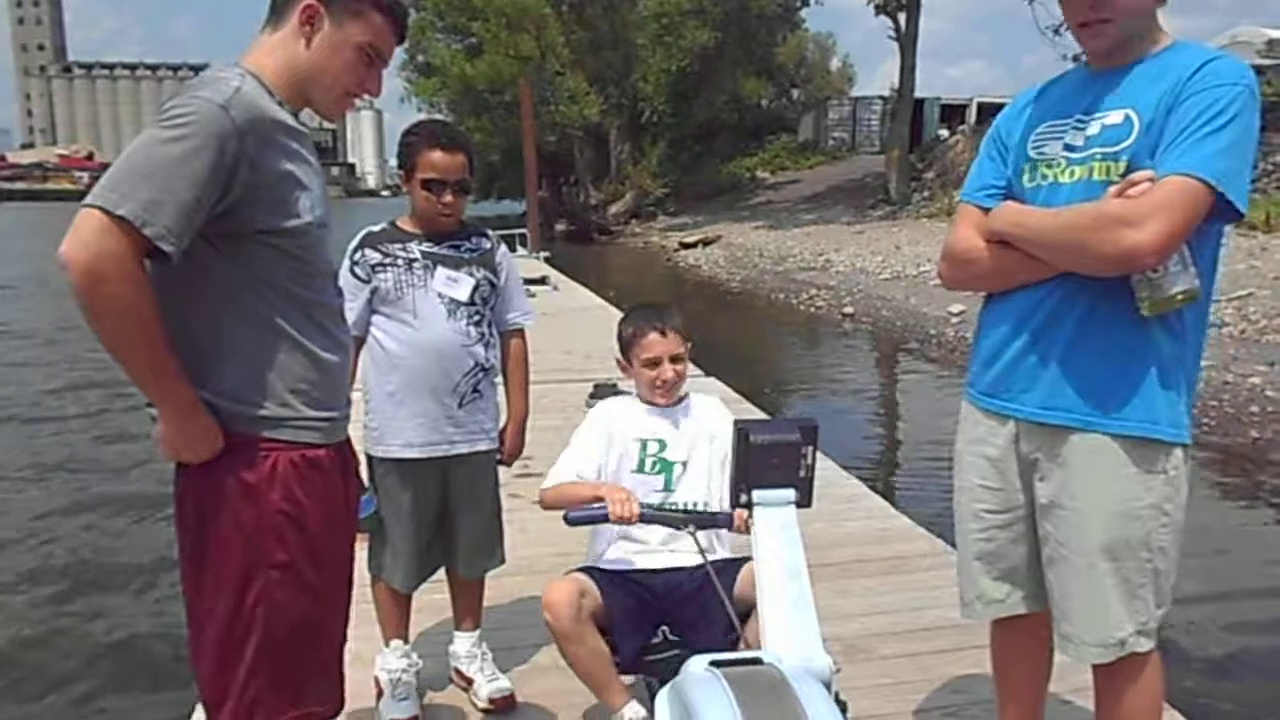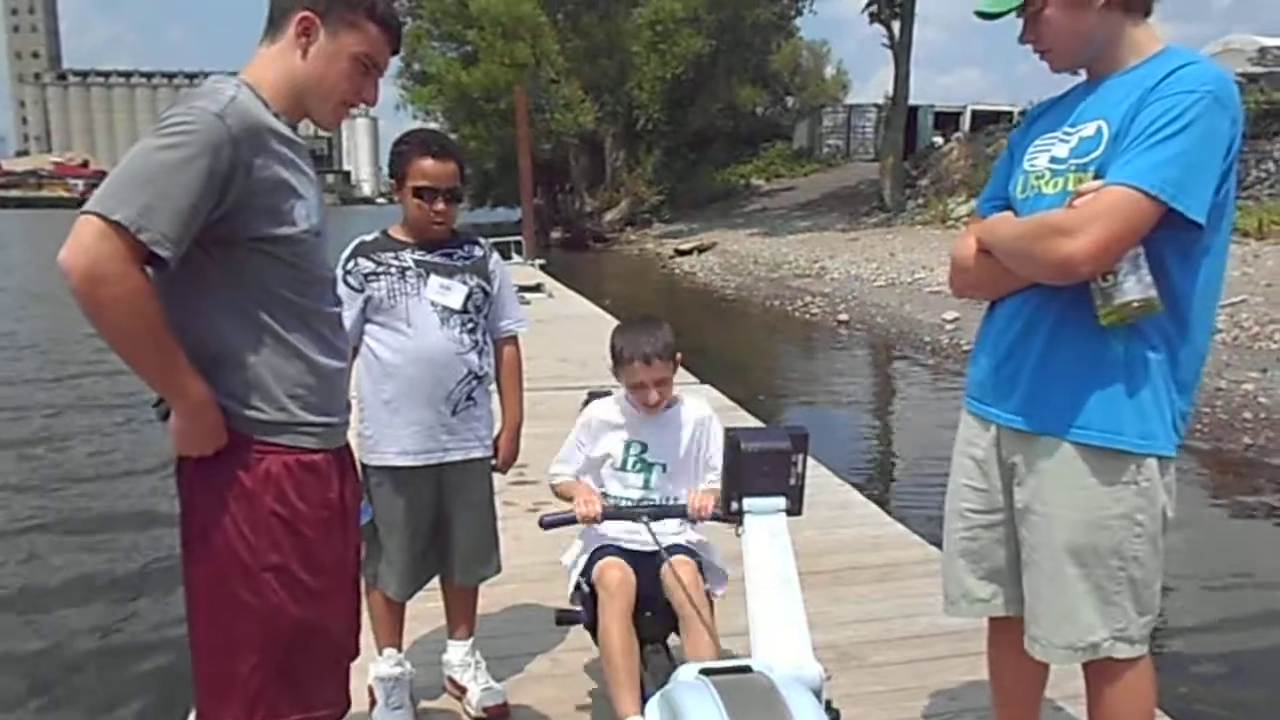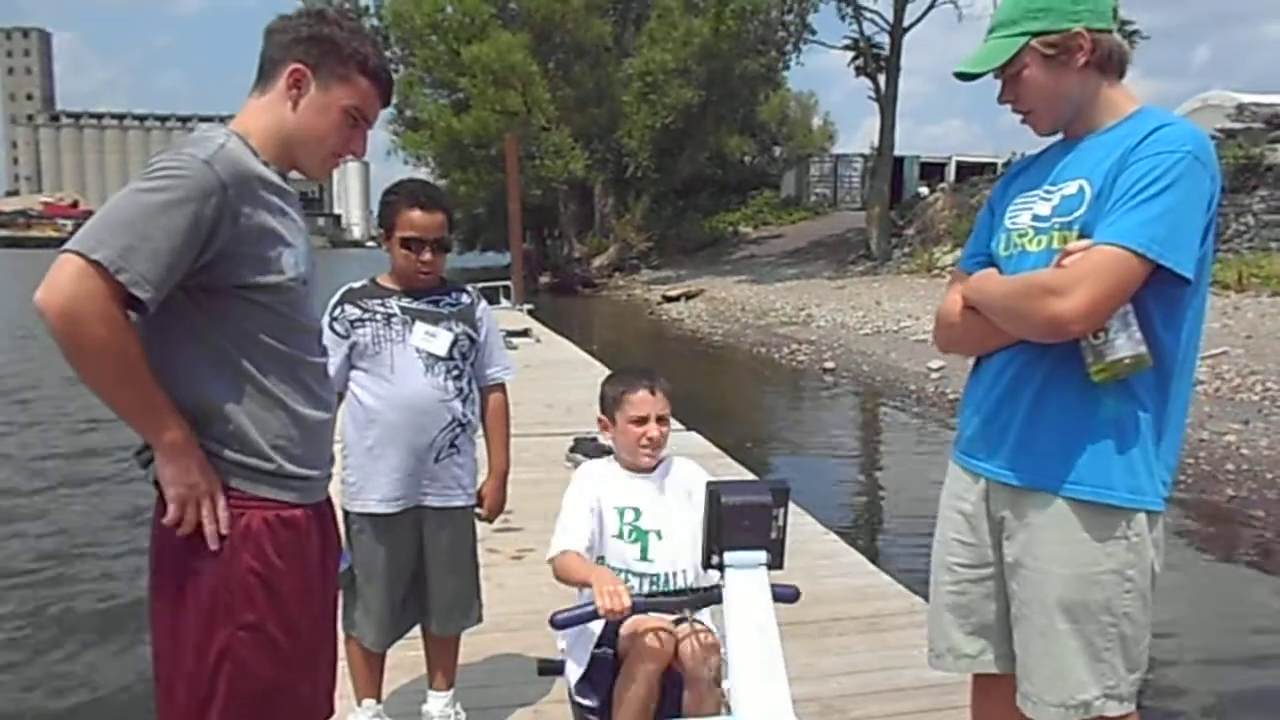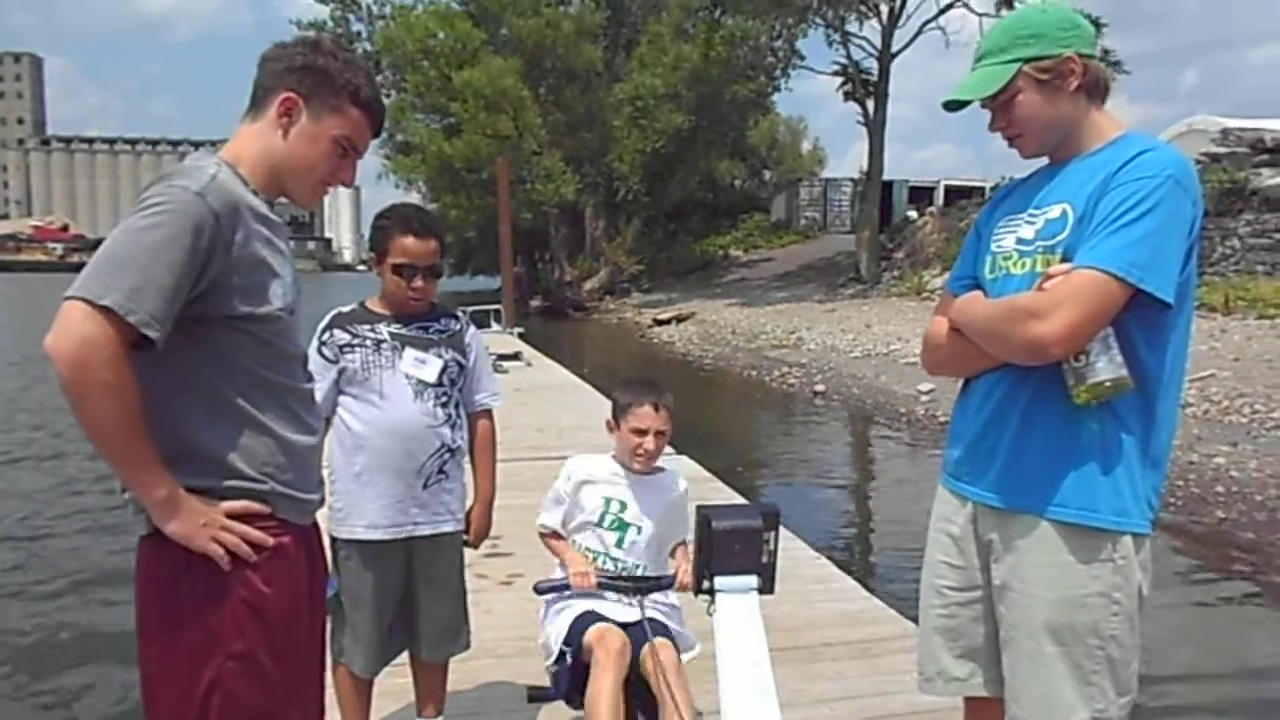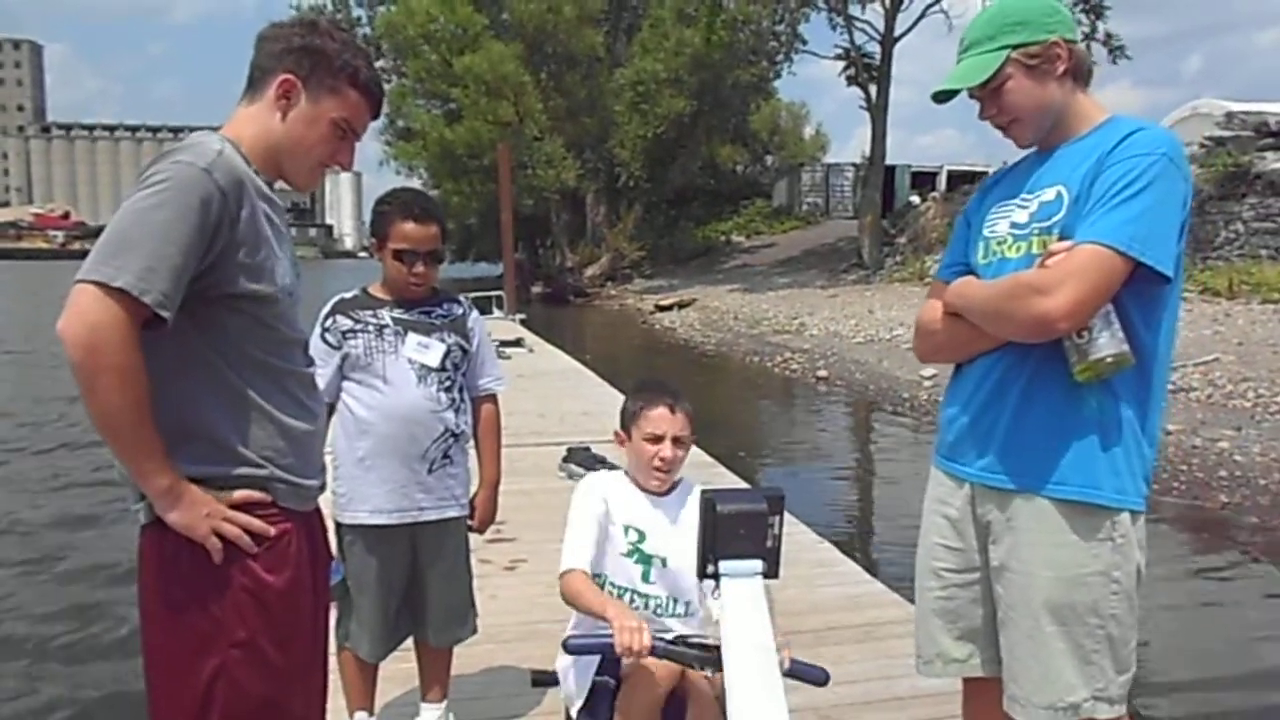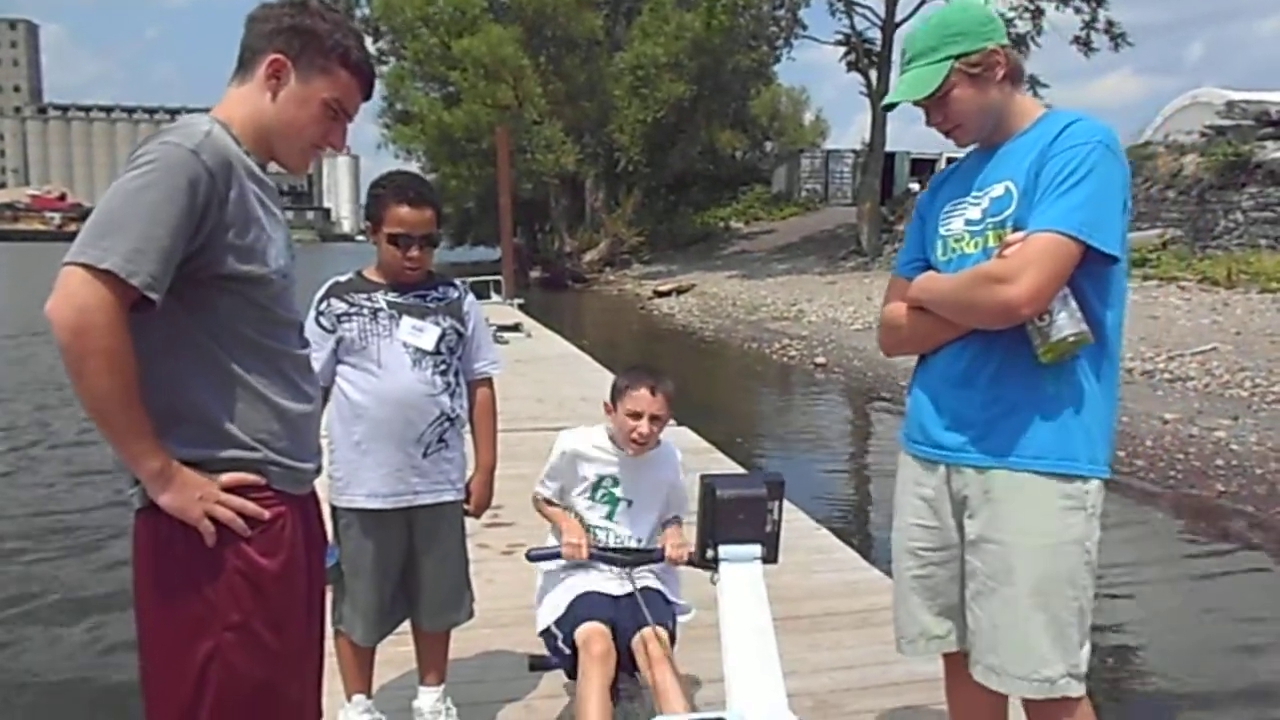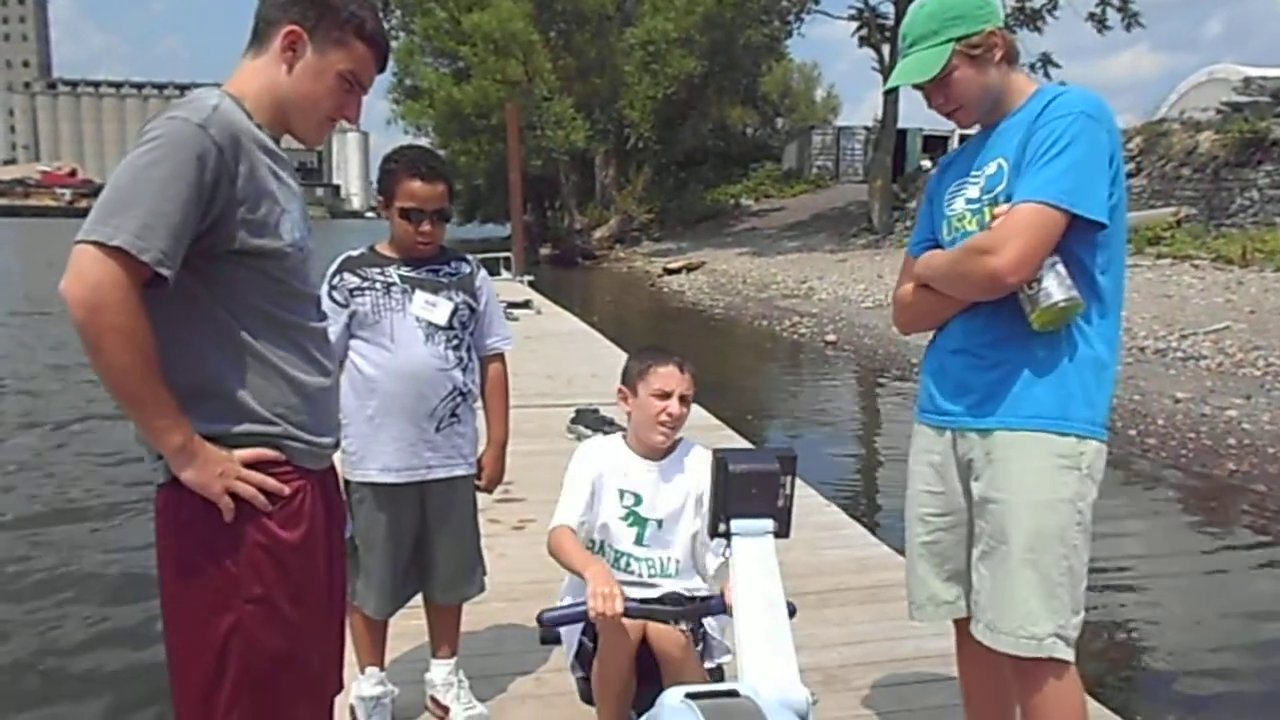
dt=0.7s
person 1, frame 1
left shoulder: (1212, 83)
right shoulder: (1031, 110)
left elbow: (1142, 236)
right elbow: (958, 261)
left wrist: (1016, 221)
right wrist: (1088, 236)
left hip: (1117, 411)
right hip: (998, 398)
left knee: (1119, 636)
right knee: (1014, 605)
person 1, frame 2
left shoulder: (1190, 92)
right shoulder: (1043, 121)
left elbow: (1078, 247)
right elbow: (966, 272)
left wrist: (1001, 231)
right wrist: (1045, 240)
left hip: (1101, 419)
right hip: (995, 405)
left knee: (1106, 641)
right knee: (1008, 611)
person 1, frame 3
left shoulder: (1169, 151)
right shoulder: (1023, 178)
left elbow: (1071, 306)
right elbow: (951, 328)
left wrist: (987, 289)
right wrist: (1034, 302)
left hip: (1086, 479)
right hip: (982, 463)
person 1, frame 4
left shoulder: (1151, 175)
right shoulder: (1009, 201)
left elbow: (1051, 329)
right elbow: (938, 350)
left wrist: (970, 310)
right wrist: (1017, 321)
left hip: (1073, 505)
right hip: (970, 488)
person 1, frame 5
left shoulder: (1142, 154)
right shoulder: (997, 190)
left elbow: (1056, 306)
right elbow: (929, 336)
left wrist: (967, 294)
right wrist: (1019, 304)
left hip: (1070, 482)
right hip: (962, 468)
person 1, frame 6
left shoulder: (1079, 144)
right shoulder: (947, 186)
left elbow: (1019, 291)
right elbow: (894, 331)
left wrist: (931, 288)
right wrist: (979, 295)
left hip: (1036, 456)
right hip: (932, 449)
right knee: (962, 655)
person 1, frame 7
left shoulder: (1072, 118)
right shoulder: (955, 167)
left elbow: (1005, 261)
right elbow: (908, 309)
left wrist: (932, 266)
right wrist: (976, 270)
left hip: (1040, 414)
right hip: (945, 414)
left knee: (1032, 646)
right knee: (972, 623)
person 2, frame 1
left shoulder: (281, 132)
right shoulder: (224, 113)
right elbow: (92, 253)
left wrist: (329, 435)
right wrist: (182, 411)
left hip: (308, 454)
right hip: (259, 466)
person 2, frame 2
left shoulder: (278, 143)
right shoulder: (221, 121)
right elbow: (93, 258)
left wrist: (326, 458)
right wrist: (194, 405)
left hip: (311, 459)
right hip: (258, 467)
person 2, frame 3
left shoulder: (268, 189)
right shoulder: (211, 170)
right elbow: (70, 297)
left wrist: (306, 500)
right wrist: (174, 446)
left hip: (293, 513)
right hip: (238, 521)
person 2, frame 4
left shoulder: (254, 217)
right shoulder: (201, 198)
right elbow: (78, 342)
left wrist: (291, 536)
right wrist: (167, 504)
left hip: (281, 539)
right hip: (230, 552)
person 2, frame 5
left shoulder: (254, 195)
right shoulder: (202, 175)
right elbow: (89, 326)
left wrist: (296, 514)
right wrist: (168, 491)
left hip: (282, 526)
right hip: (231, 538)
person 2, frame 6
left shoulder: (247, 178)
right shoulder: (192, 156)
right elbow: (77, 307)
left wrist: (293, 500)
right wrist: (160, 473)
left hip: (277, 509)
right hip: (227, 521)
person 2, frame 7
left shoulder: (262, 155)
right shoulder: (204, 130)
right elbow: (92, 287)
left wrist: (313, 470)
right wrist: (184, 450)
left hip: (297, 486)
right hip: (244, 499)
person 3, frame 1
left shoulder: (488, 251)
right shoulder: (372, 251)
left elbow: (512, 336)
right elbow: (343, 340)
left wrist: (517, 418)
left hip: (472, 434)
right hip: (398, 437)
left knee: (470, 550)
right knee: (394, 554)
left ankle: (468, 651)
right ankle: (396, 663)
person 3, frame 2
left shoulder: (480, 259)
right shoulder: (365, 260)
left elbow: (506, 343)
left wrist: (512, 424)
left hip: (466, 441)
right hip: (392, 444)
left knee: (465, 556)
right knee: (389, 561)
left ankle: (461, 657)
right ankle: (389, 671)
person 3, frame 3
left shoulder: (469, 307)
right shoulder: (351, 306)
left elbow: (493, 391)
left wrist: (498, 473)
left hip: (449, 487)
right hip: (375, 491)
left knee: (446, 607)
right knee: (369, 612)
person 3, frame 4
left shoulder: (458, 333)
right shoulder: (341, 331)
left elbow: (480, 418)
left wrist: (484, 499)
left hip: (438, 515)
right hip: (362, 517)
left knee: (434, 633)
right knee: (356, 638)
person 3, frame 5
left shoulder: (460, 318)
right shoulder: (343, 317)
left elbow: (484, 403)
left wrist: (489, 484)
left hip: (442, 499)
right hip: (366, 502)
left knee: (438, 617)
right knee: (361, 621)
person 3, frame 6
left shoulder: (456, 301)
right shoulder: (338, 300)
left elbow: (479, 385)
left wrist: (485, 468)
left hip: (439, 484)
right hip: (362, 487)
left knee: (436, 600)
right knee: (357, 605)
person 3, frame 7
left shoulder: (468, 276)
right shoulder: (350, 275)
left elbow: (492, 362)
left wrist: (496, 444)
left hip: (450, 458)
right hip: (374, 461)
left knee: (448, 576)
right knee: (369, 581)
person 4, frame 1
left shoulder: (711, 413)
right shoulder: (609, 416)
right elbow: (550, 495)
left wrist: (743, 507)
right wrist: (605, 490)
left hip: (699, 568)
right hip: (624, 573)
right knee: (558, 600)
person 4, frame 2
left shoulder: (698, 416)
right shoulder: (600, 416)
left elbow: (717, 481)
right elbow: (559, 479)
left wrist: (709, 494)
right wrist: (580, 491)
left hip: (676, 539)
right hip: (609, 540)
left knee: (684, 574)
right knee: (615, 578)
person 4, frame 3
left shoulder: (689, 477)
right shoulder: (592, 479)
right elbow: (562, 560)
right wrist: (601, 578)
left hip: (680, 618)
right hip: (609, 626)
left knee: (702, 647)
right knee: (651, 640)
person 4, frame 4
left shoulder: (674, 488)
right shoulder: (581, 472)
right elbow: (547, 530)
left wrist: (684, 563)
right wrist: (571, 557)
left hip: (647, 609)
right hip: (582, 604)
left knee: (665, 661)
right knee: (611, 646)
person 4, frame 5
left shoulder: (701, 505)
right shoulder: (599, 490)
right elbow: (571, 581)
right wrist: (615, 612)
right hip: (605, 653)
left knee: (706, 678)
right knee: (656, 665)
person 4, frame 6
left shoulder: (669, 460)
right shoulder: (575, 446)
right elbow: (543, 499)
left wrist: (674, 533)
right wrist: (567, 523)
left hip: (643, 579)
right hip: (578, 577)
left knee: (655, 649)
right knee: (597, 648)
person 4, frame 7
left shoulder: (700, 465)
right shoulder: (595, 456)
left elbow: (719, 555)
right elbow: (558, 537)
right wrist: (593, 571)
left hip: (679, 599)
right hip: (606, 597)
left knee: (667, 630)
right knee: (624, 624)
